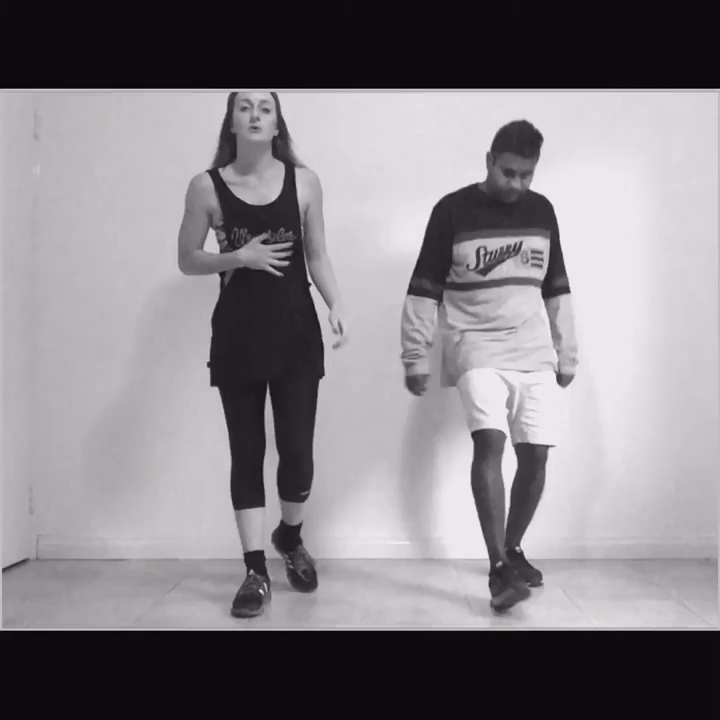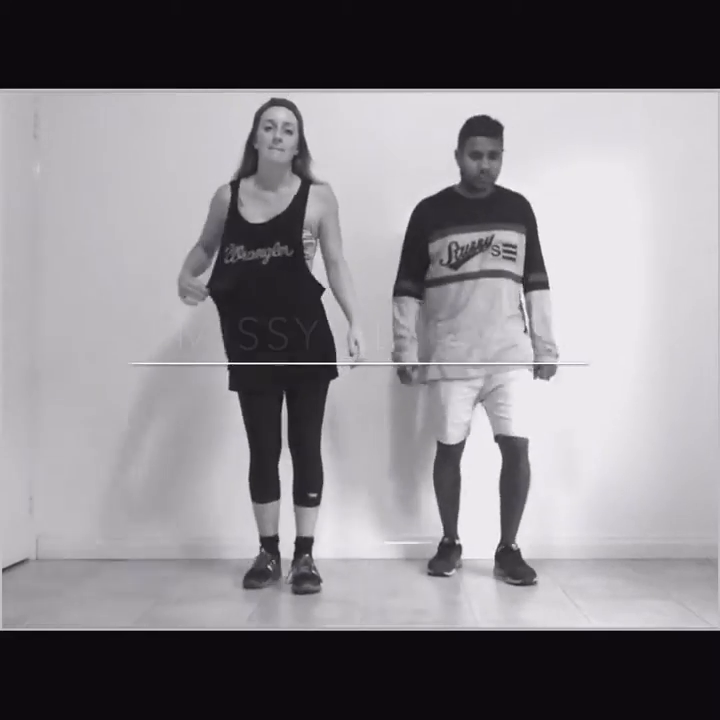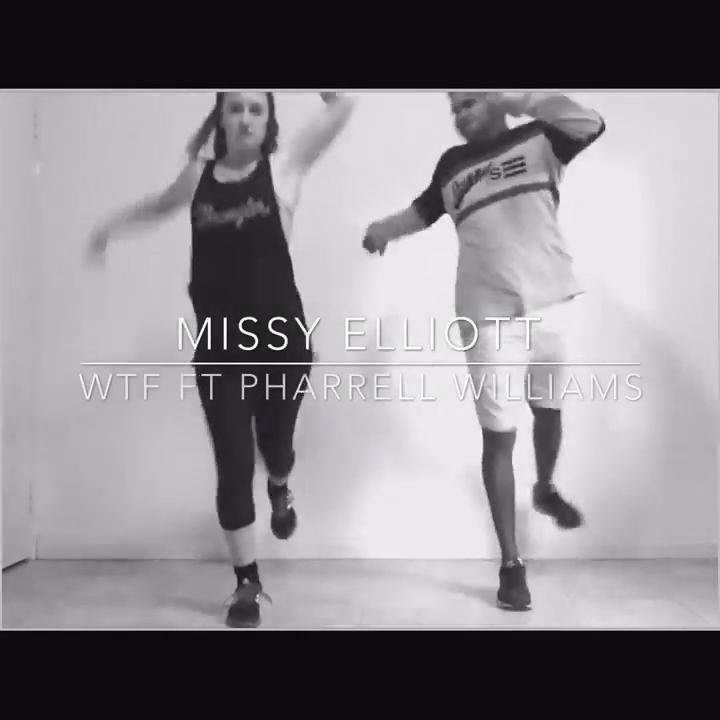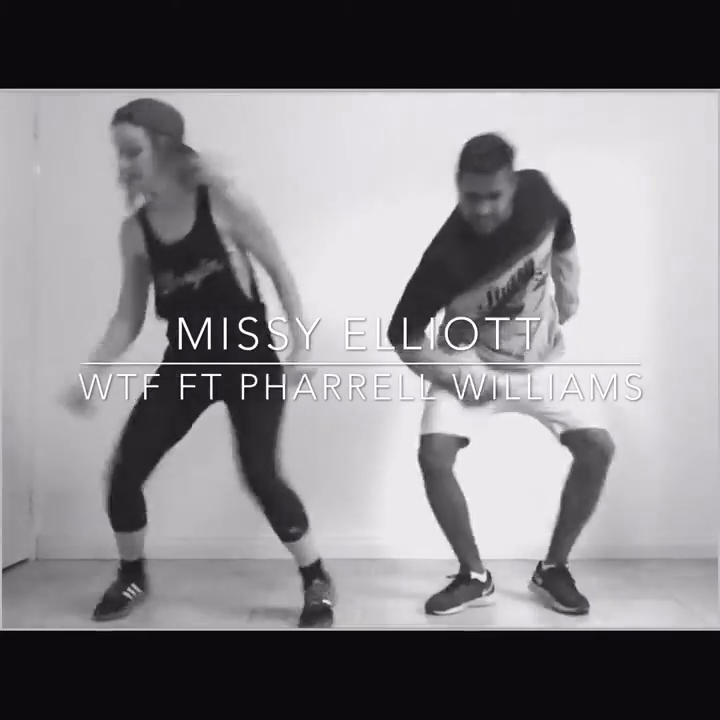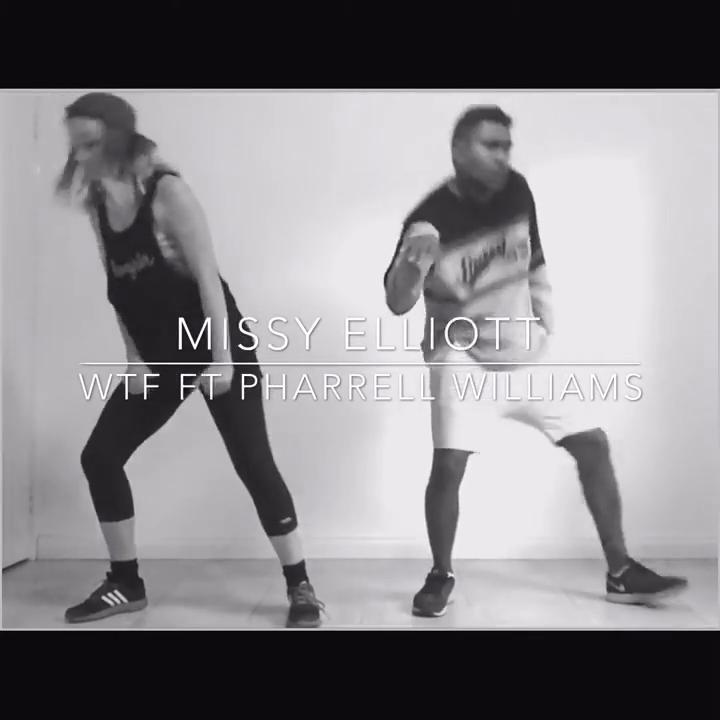
dt=1s
person 1, frame 1
left shoulder: (304, 180)
right shoulder: (206, 186)
left elbow: (317, 254)
right elbow: (187, 259)
left wrist: (336, 305)
right wrist: (238, 257)
left hip: (295, 330)
right hip: (236, 332)
left knee: (298, 450)
right knee: (246, 452)
left ankle: (290, 536)
right ankle: (256, 571)
person 1, frame 2
left shoulder: (319, 196)
right shoulder: (228, 196)
left elbow: (336, 263)
right elbow: (205, 247)
left wrist: (354, 322)
right wrist: (187, 275)
left hip: (305, 338)
right hip: (250, 340)
left knee: (306, 447)
right knee: (263, 450)
left ankle: (304, 555)
right ankle: (267, 551)
person 1, frame 3
left shoulder: (281, 161)
right shoulder: (200, 171)
left elbow: (341, 107)
right elbow: (168, 200)
right wrist: (113, 224)
left hip: (279, 333)
right hip: (218, 339)
left knee: (276, 444)
right knee: (233, 463)
left ankle: (279, 490)
right ankle: (247, 582)
person 1, frame 4
left shoulder: (220, 200)
right shoulder: (132, 231)
left elbow: (278, 269)
right elbow: (128, 316)
left wrist: (301, 343)
right wrist: (88, 374)
left hip: (249, 358)
right hip: (185, 364)
left knee: (260, 473)
right knee: (126, 472)
left ankle: (316, 577)
right ankle: (131, 573)
person 1, frame 5
left shoulder: (168, 191)
right shoulder: (99, 206)
left elbow: (206, 276)
right elbow: (120, 291)
left wrist: (224, 357)
right wrist: (134, 357)
left hip: (218, 346)
right hip: (161, 355)
left knee: (254, 465)
right knee: (99, 456)
left ankle: (299, 586)
right ankle: (125, 584)
person 2, frame 1
left shoulder: (542, 210)
right shoulder: (452, 210)
left elbow: (557, 289)
right elbow: (424, 289)
left wrist: (567, 354)
right wrist: (415, 356)
left hip: (534, 354)
right hip: (477, 350)
left knee: (535, 456)
right knee: (489, 444)
left ankle: (513, 549)
right ankle: (499, 568)
person 2, frame 2
left shoulder: (519, 209)
right shoulder: (429, 213)
left elbow: (537, 284)
right elbow: (407, 289)
left wrist: (546, 347)
right wrist: (406, 350)
left hip: (510, 354)
right hip: (451, 357)
left knee: (516, 448)
right knee: (449, 450)
left ankle: (508, 549)
right ankle: (450, 541)
person 2, frame 3
left shoulder: (539, 139)
right shoulder: (451, 162)
left elbow: (590, 124)
right elbow: (426, 206)
left wrist: (523, 100)
right wrist: (387, 226)
left hip: (543, 304)
right hip: (488, 316)
left knee: (549, 413)
right knee: (499, 438)
left ankle: (545, 487)
right ankle: (511, 564)
person 2, frame 4
left shoulder: (538, 190)
right shoulder: (445, 255)
left elbow: (565, 247)
right elbow: (403, 338)
left wrist: (568, 304)
right wrist: (460, 380)
left hip: (534, 360)
right hip: (468, 364)
left knee: (597, 446)
right knee: (434, 455)
left ankle: (552, 570)
right ankle: (474, 576)
person 2, frame 5
left shoulder: (517, 190)
right shoulder: (430, 219)
right elbow: (397, 302)
left wrist: (546, 327)
right wrist: (413, 260)
left hip: (524, 358)
right hip: (463, 361)
left knee: (593, 446)
right knee: (448, 465)
left ankle: (621, 572)
right ankle: (441, 575)
